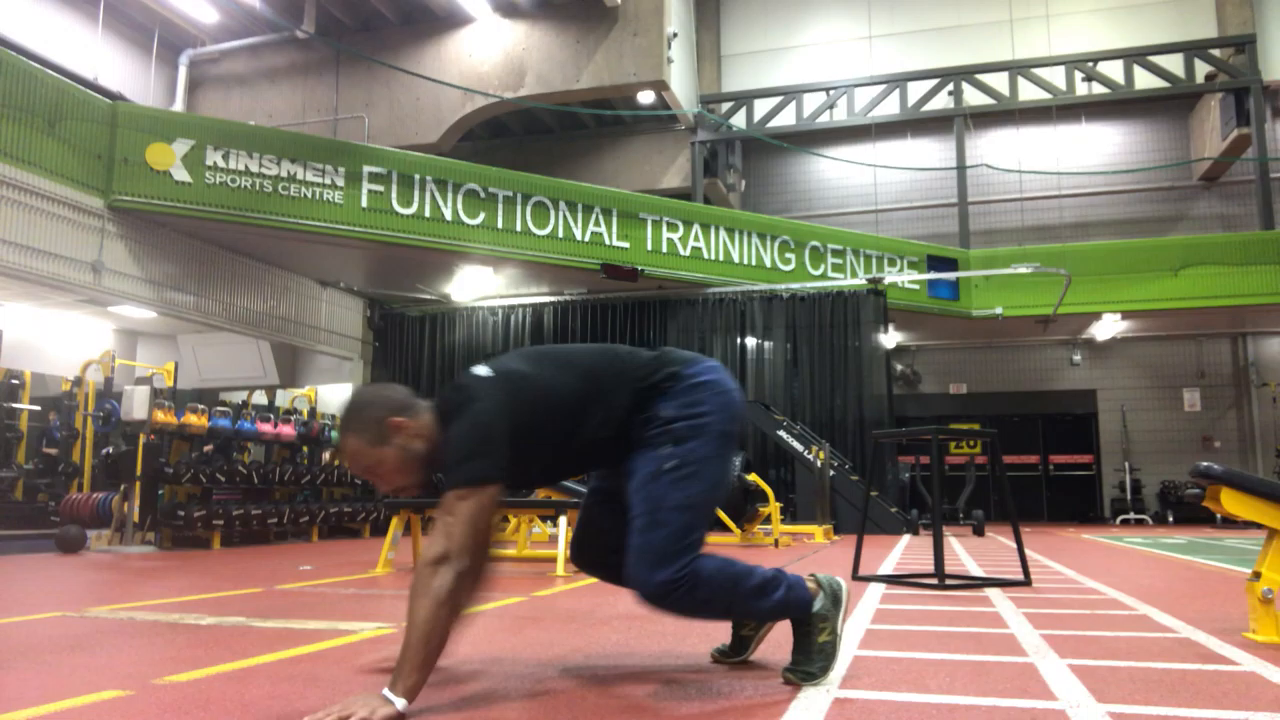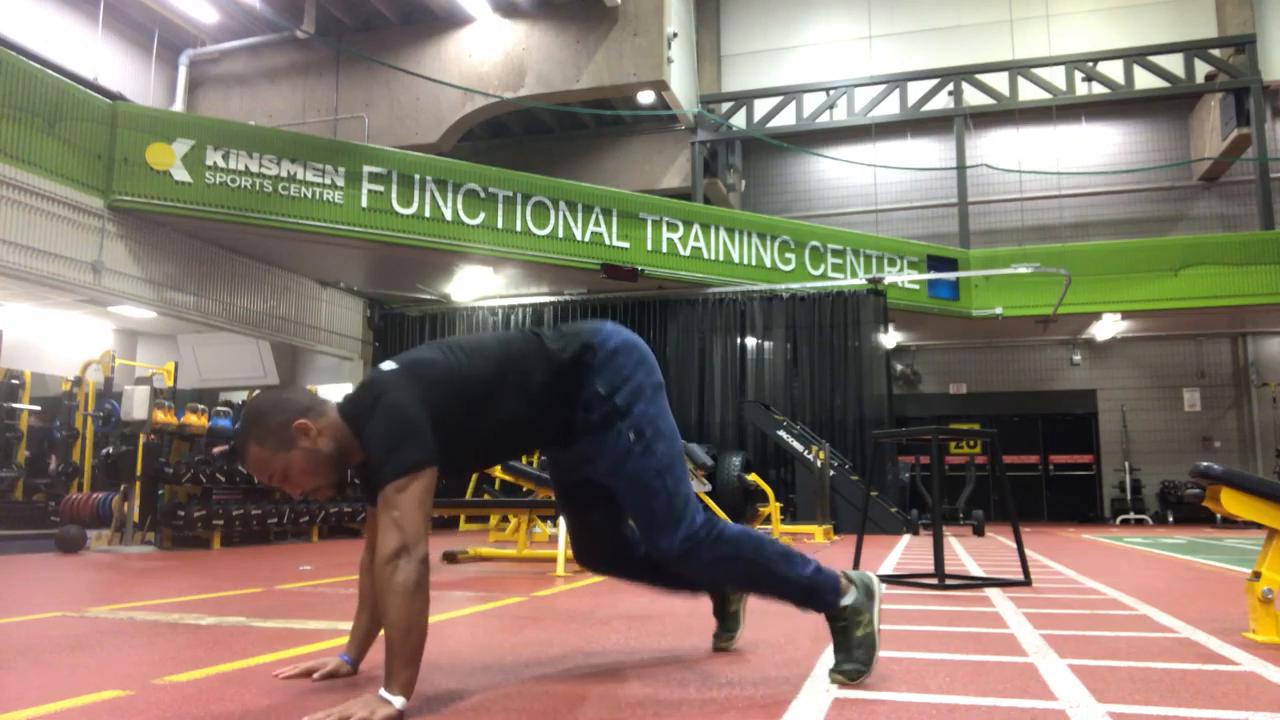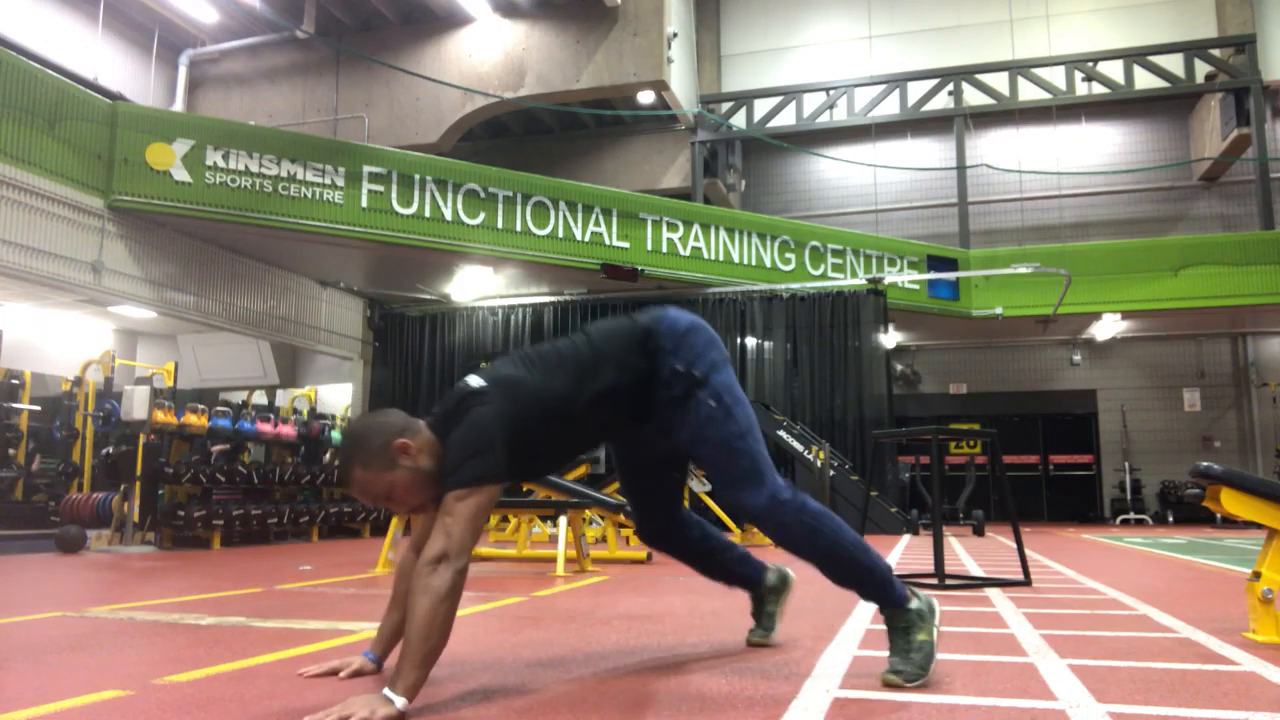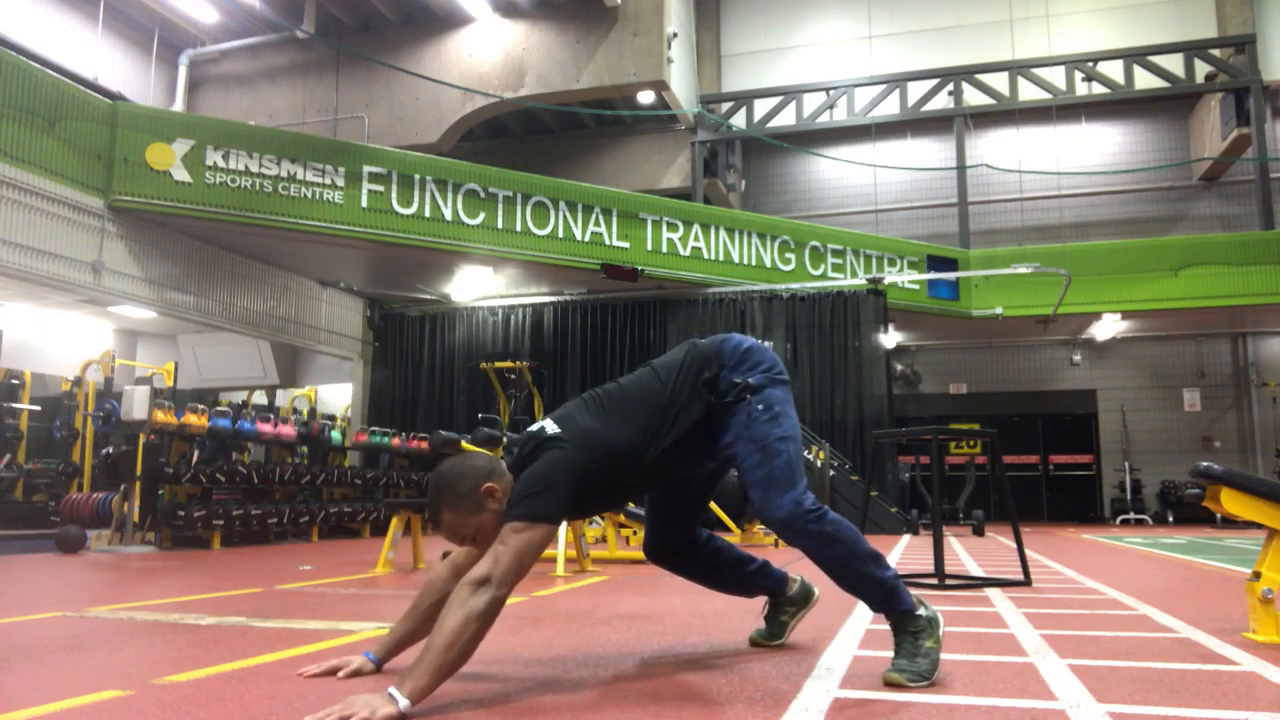
dt=0.5s
person 1, frame 1
left shoulder: (477, 417)
right shoulder: (457, 433)
left elbow: (446, 564)
right elbow: (459, 556)
right wrist: (412, 656)
left hip: (691, 402)
right hip: (646, 423)
left knee: (659, 576)
right knee: (597, 554)
left ankle: (808, 599)
right ankle: (754, 608)
person 1, frame 2
left shoulder: (388, 414)
right shoulder: (370, 439)
left elbow: (405, 557)
right elbow: (378, 552)
right wrist: (352, 656)
left hip: (604, 374)
right hip: (576, 409)
left knee: (679, 536)
right knee: (601, 551)
left ankle: (842, 596)
right ankle: (724, 586)
person 1, frame 3
left shoulder: (473, 432)
right shoulder: (439, 440)
left elbow: (445, 564)
right elbow: (420, 554)
right wrist: (374, 654)
left hip: (672, 361)
right hip: (638, 398)
left knee: (758, 498)
right knee: (659, 524)
left ankle: (906, 609)
right ankle: (763, 585)
person 1, frame 4
left shoulder: (549, 472)
right shoulder: (525, 469)
left elbow: (483, 588)
right elbow: (454, 572)
right wrist: (377, 655)
left hip: (738, 380)
right hip: (697, 420)
left knee: (788, 510)
right knee: (668, 545)
left ankle: (912, 619)
right ankle: (785, 592)
